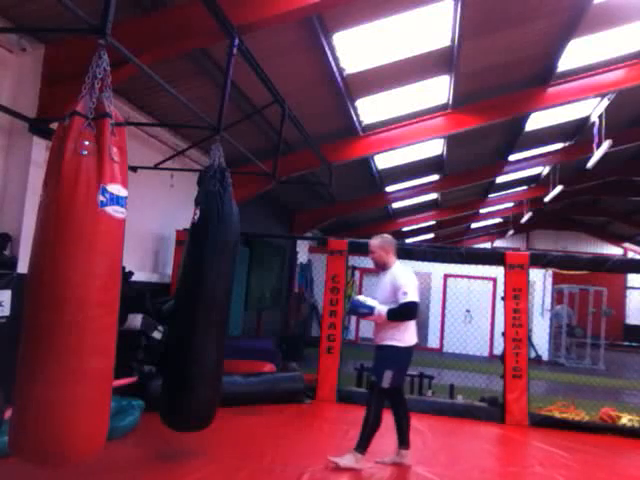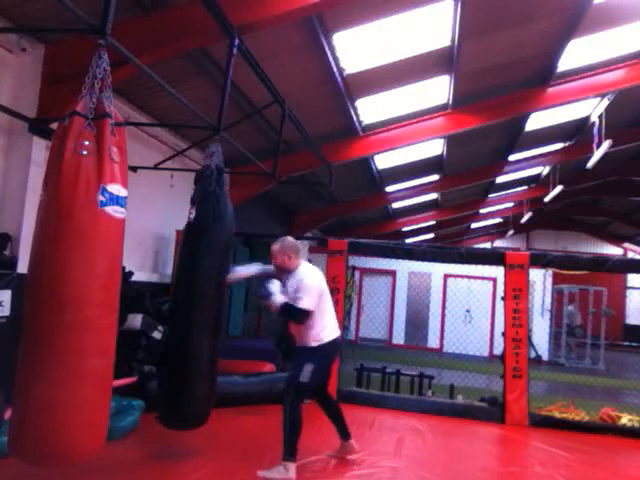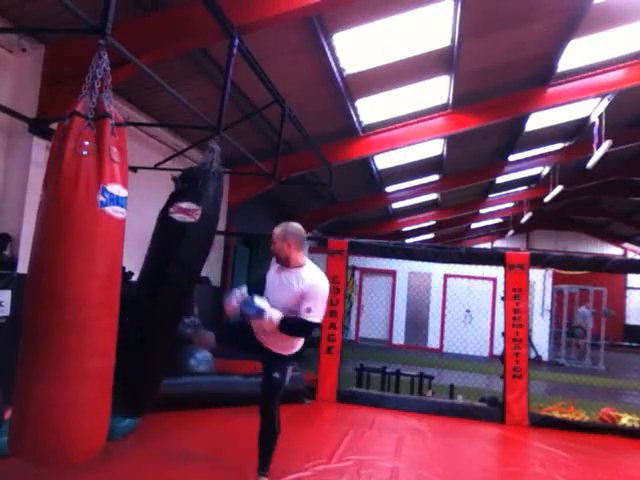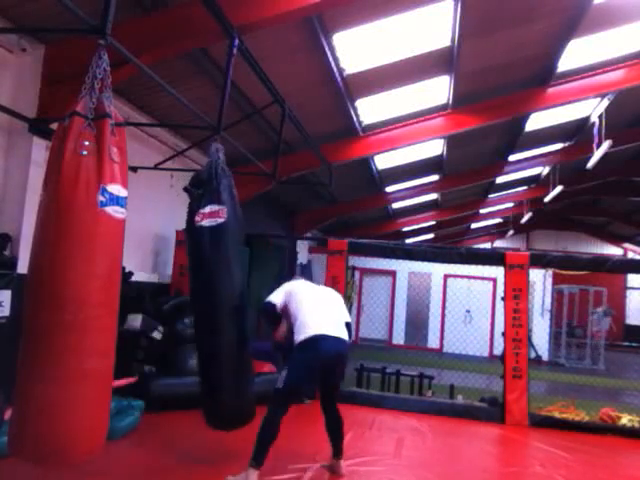
dt=1s
person 1, frame 1
left shoulder: (402, 275)
right shoulder: (385, 274)
left elbow: (410, 311)
left wrist: (381, 314)
right wrist: (365, 307)
left hip: (396, 347)
right hip: (387, 345)
left knee: (375, 398)
right knee: (395, 397)
left ankle: (357, 456)
right ankle: (403, 452)
person 1, frame 2
left shoulder: (306, 277)
right shoulder: (294, 273)
left elbow: (298, 315)
right elbow: (275, 278)
left wrist: (277, 299)
left hip: (318, 346)
right hip: (327, 343)
left knee: (292, 397)
right knee: (320, 391)
right ankle: (347, 443)
person 1, frame 3
left shoulder: (315, 283)
right shoulder: (277, 263)
left elbow: (306, 329)
left wrist: (270, 315)
right wrist: (242, 294)
left hip: (280, 351)
right hip: (253, 330)
left knee: (268, 408)
right knee: (221, 333)
right ankle: (211, 340)
person 1, frame 4
left shoulder: (290, 287)
right shoulder: (333, 293)
left elbow: (268, 310)
right elbow: (348, 328)
left wrist: (280, 327)
left hip: (313, 346)
right hip: (340, 347)
left knee: (277, 407)
right knee: (329, 404)
right ankle: (337, 461)
